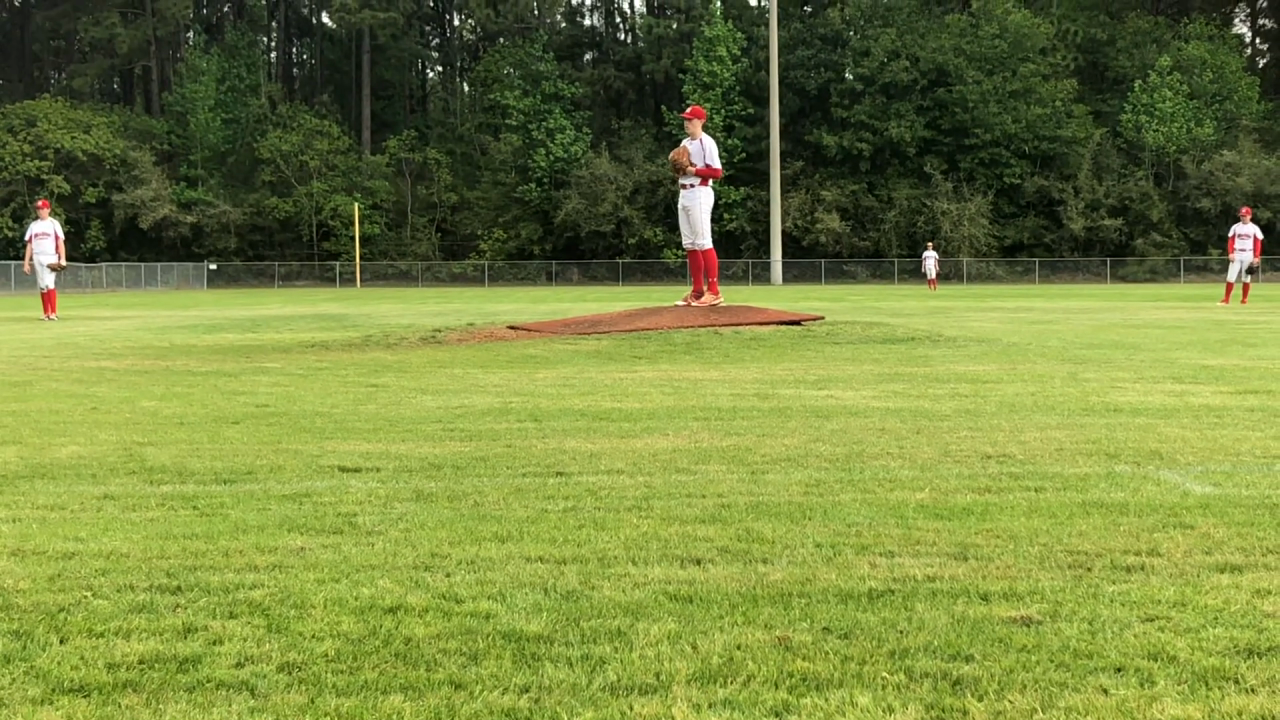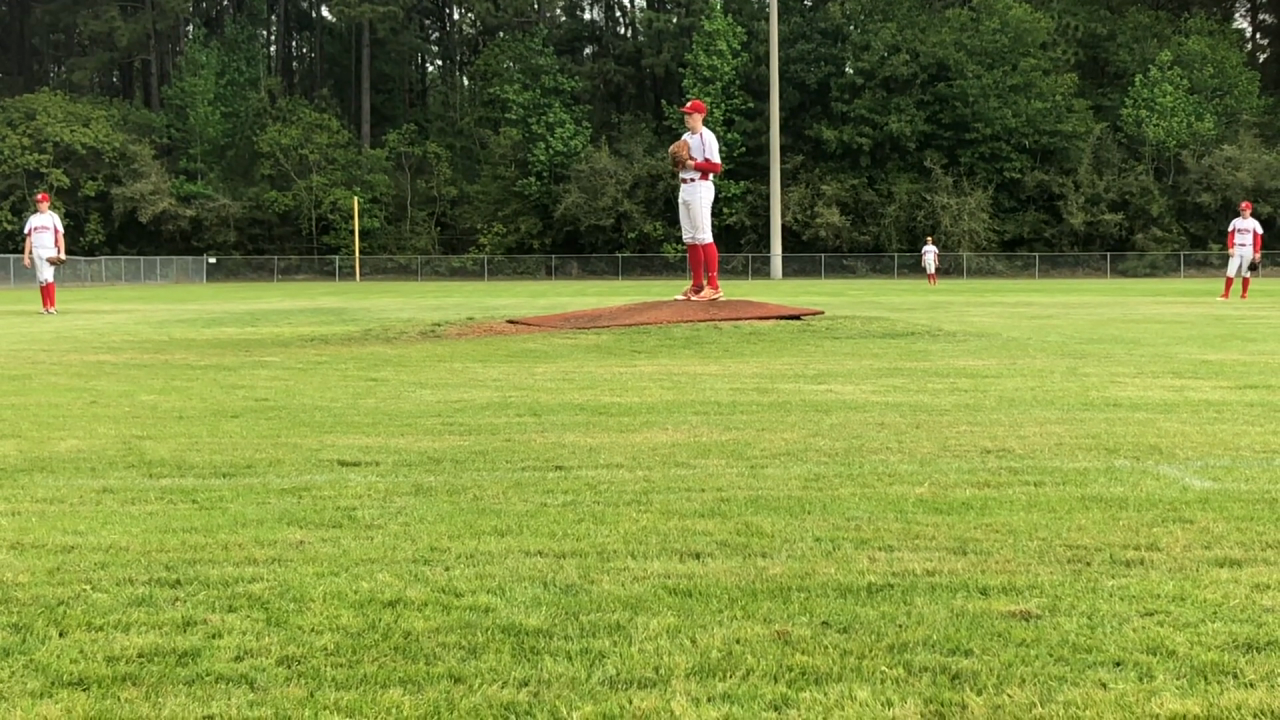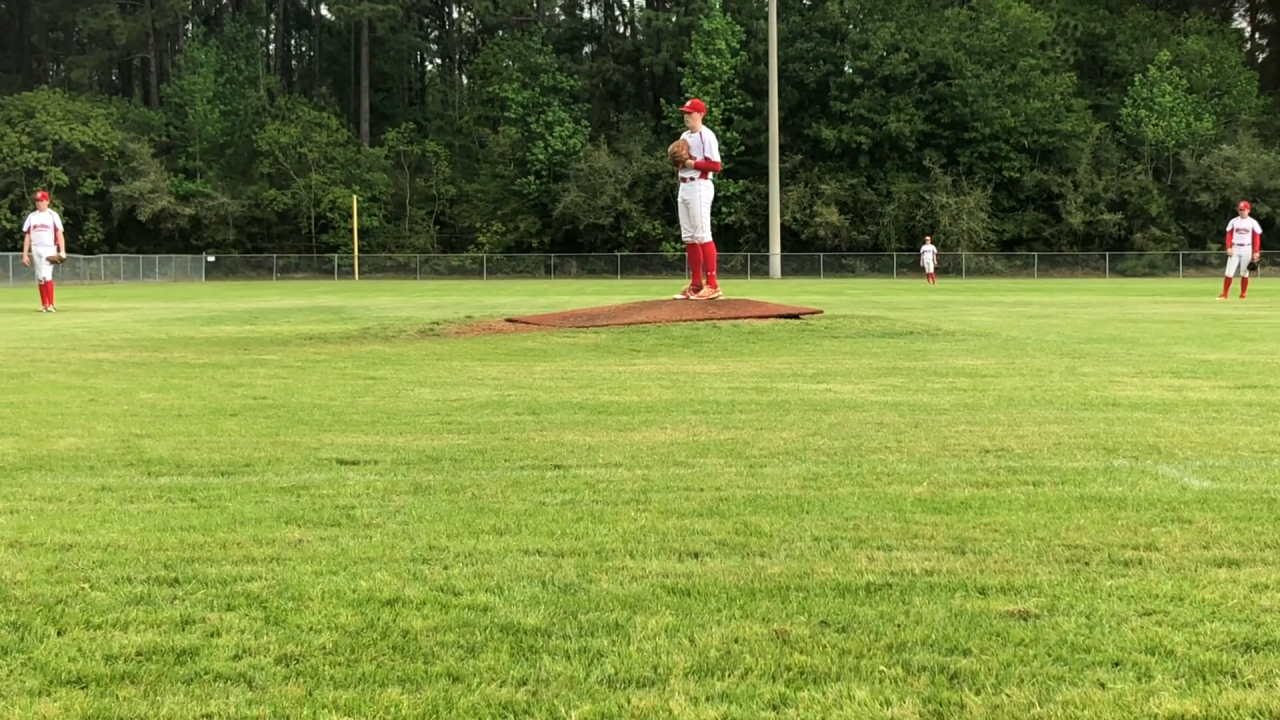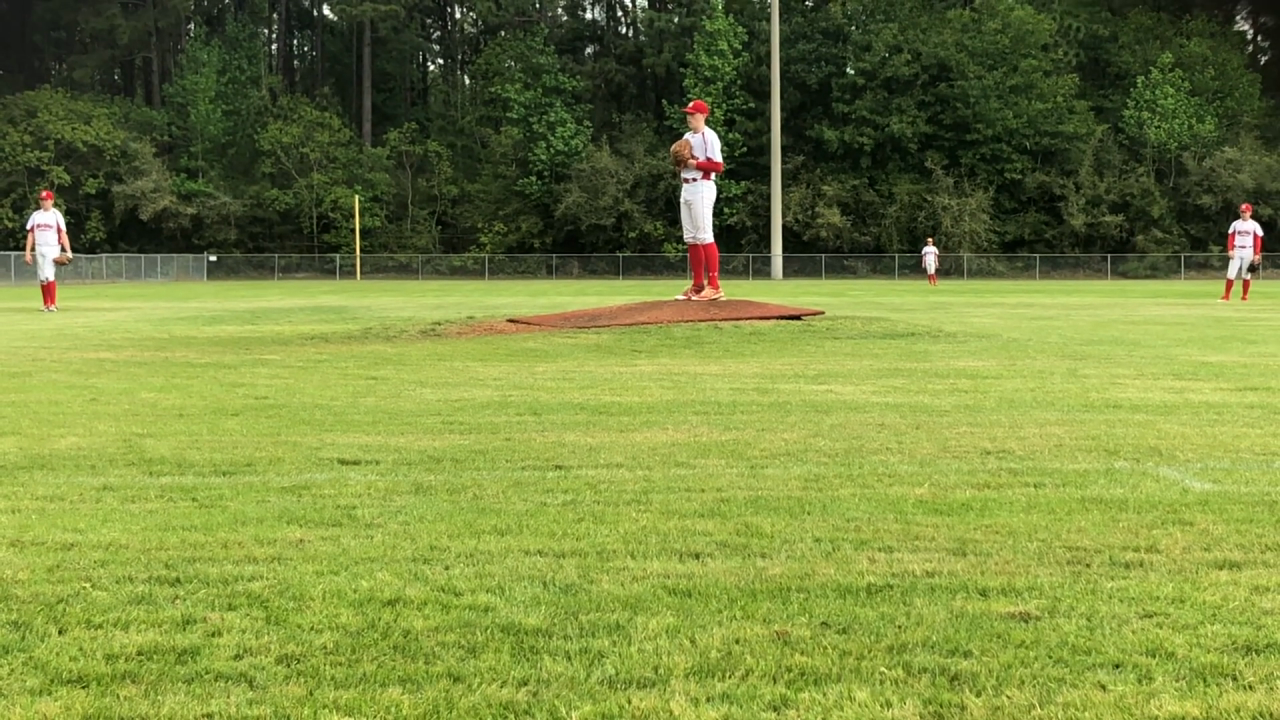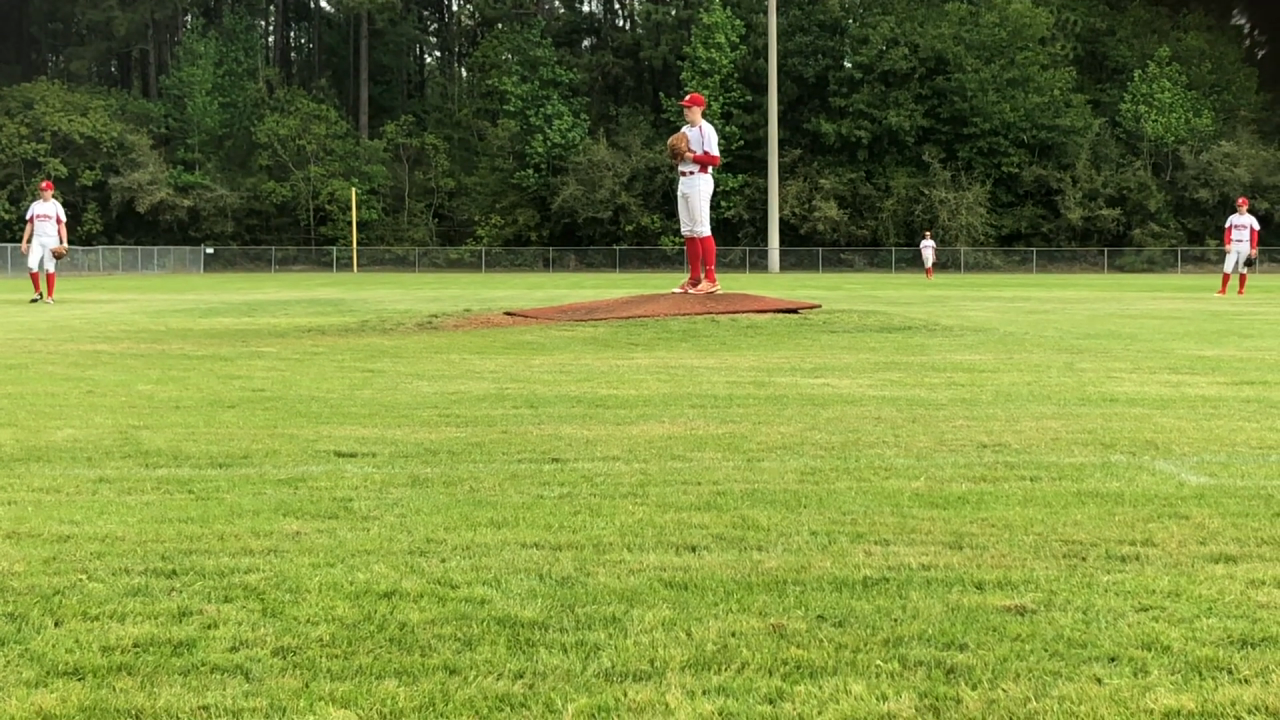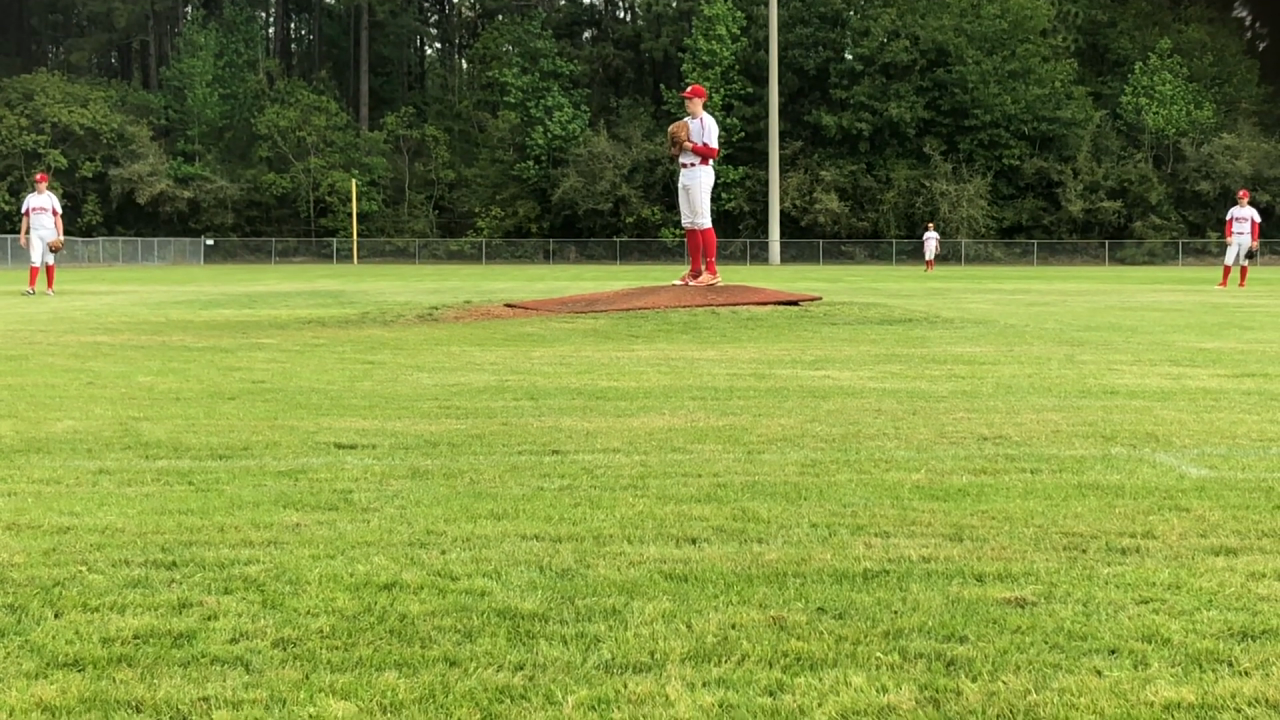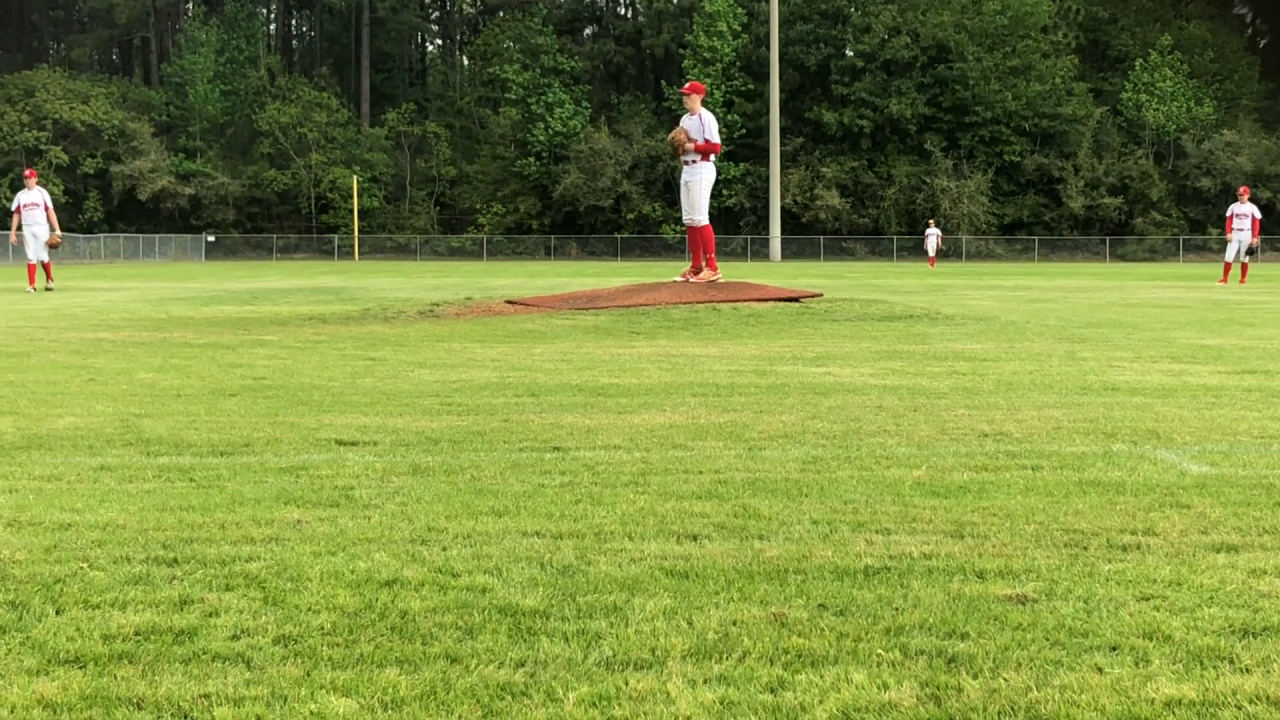
dt=0.4s
person 1, frame 1
left shoulder: (707, 143)
right shoulder: (684, 143)
left elbow: (716, 172)
left wrist: (691, 170)
left hip: (699, 194)
right hip: (683, 194)
left knee: (703, 242)
right knee: (689, 244)
left ankle: (713, 291)
right ankle: (697, 290)
person 1, frame 2
left shoulder: (707, 137)
right shoulder: (685, 137)
left elbow: (716, 167)
left wrist: (691, 164)
left hip: (700, 188)
right hip: (685, 188)
left knee: (703, 236)
right knee: (690, 238)
left ankle: (713, 286)
right ankle: (697, 285)
person 1, frame 3
left shoulder: (706, 136)
right shoulder: (684, 136)
left elbow: (715, 165)
left wrist: (691, 163)
left hip: (699, 187)
right hip: (683, 187)
left knee: (702, 235)
right knee: (689, 237)
left ankle: (712, 285)
right ankle: (696, 284)
person 1, frame 4
left shoulder: (709, 136)
right shoulder: (687, 137)
left elbow: (717, 166)
left wrist: (693, 163)
left hip: (702, 188)
right hip: (686, 188)
left knee: (704, 236)
right knee: (691, 238)
left ankle: (714, 286)
right ankle: (697, 284)
person 1, frame 5
left shoulder: (706, 130)
right shoulder: (684, 130)
left elbow: (714, 160)
left wrist: (690, 156)
left hip: (699, 181)
right hip: (683, 181)
left knee: (701, 229)
right knee: (688, 231)
left ankle: (710, 279)
right ankle: (694, 278)
person 1, frame 6
left shoulder: (707, 122)
right shoulder: (685, 122)
left elbow: (712, 153)
left wrist: (689, 145)
left hip: (700, 173)
right hip: (684, 173)
left knee: (702, 221)
right knee: (689, 223)
left ankle: (711, 271)
right ankle: (695, 270)
person 1, frame 7
left shoulder: (706, 118)
right shoulder: (684, 120)
left elbow: (715, 147)
left wrist: (692, 148)
left hip: (702, 171)
right hip: (687, 171)
left knee: (699, 218)
right knee: (689, 220)
left ankle: (712, 267)
right ankle: (696, 267)
